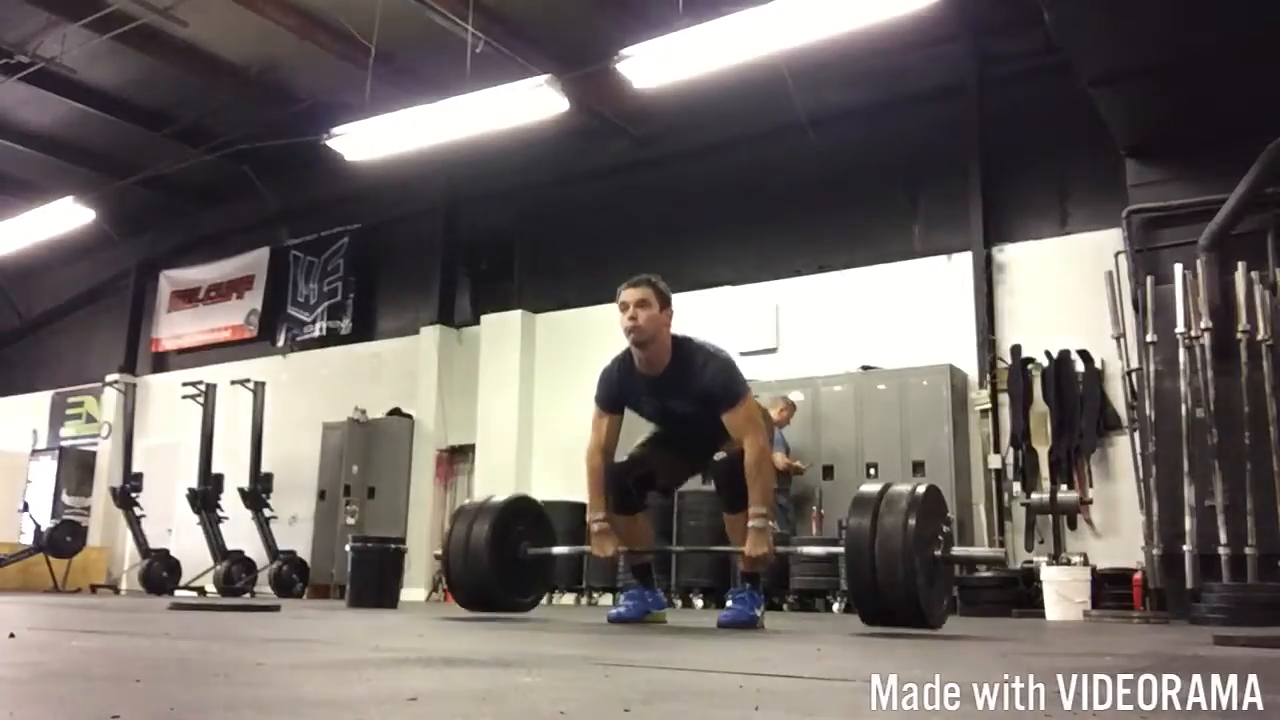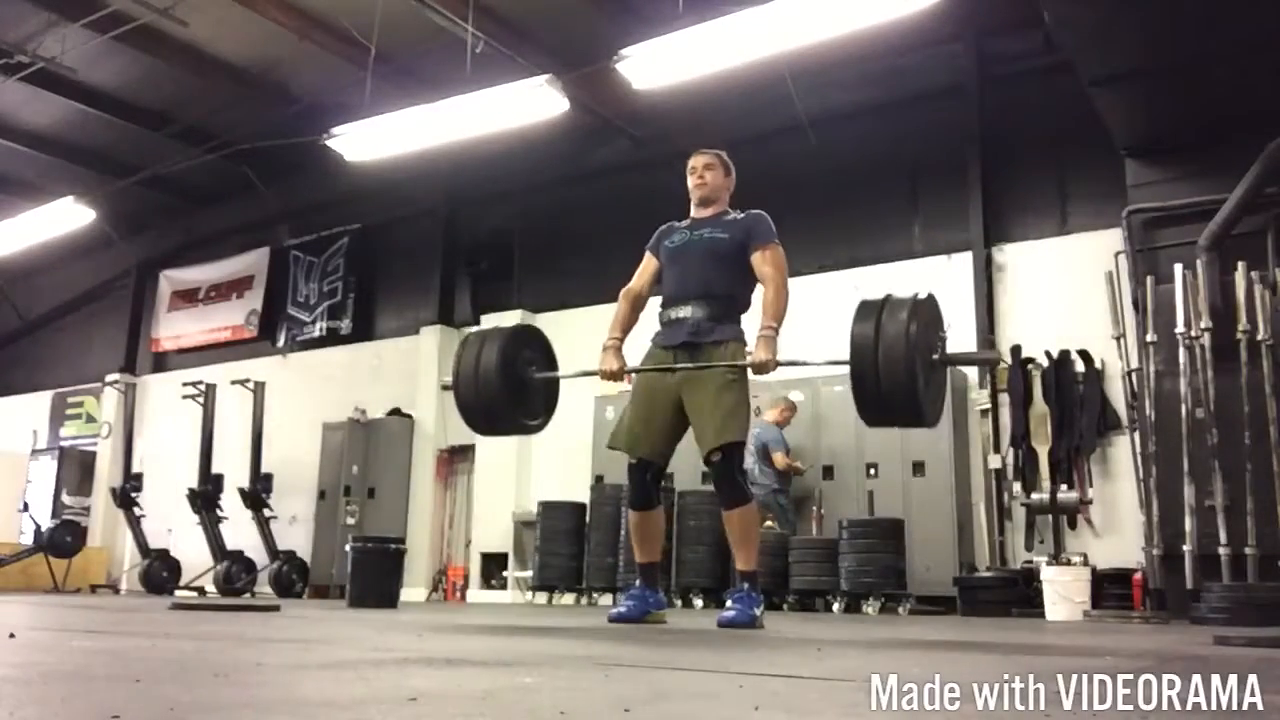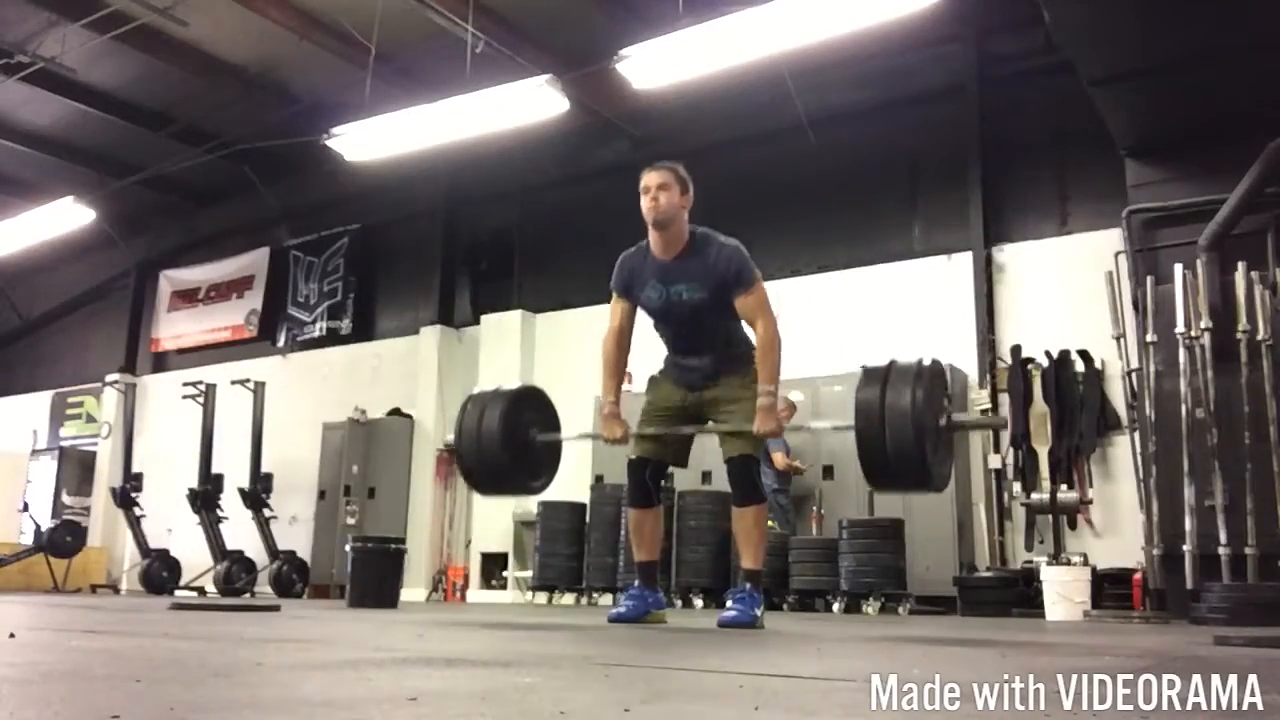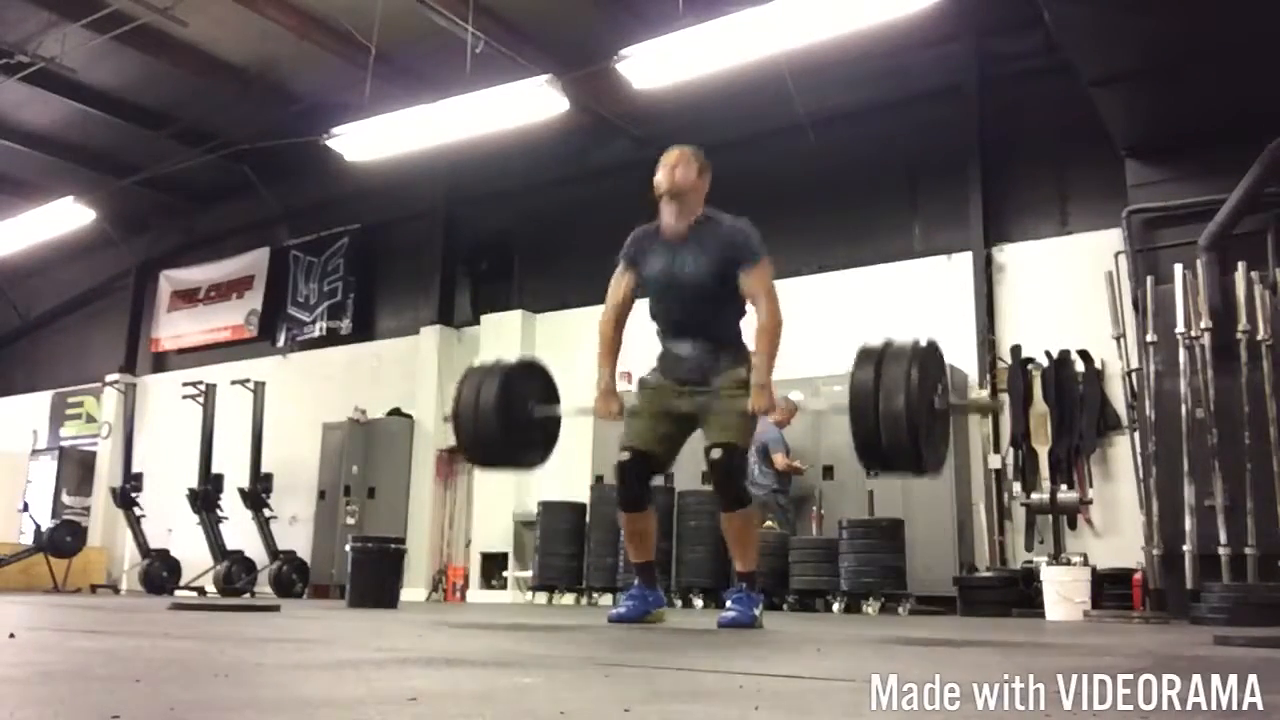
dt=1s
person 1, frame 1
left shoulder: (709, 365)
right shoulder: (616, 375)
left elbow: (755, 442)
right elbow: (599, 451)
left wrist: (759, 525)
right wrist: (599, 523)
left hip: (730, 435)
right hip: (678, 438)
left knee: (730, 469)
right knee: (621, 476)
left ankle: (748, 593)
right ankle: (646, 591)
person 1, frame 2
left shoulder: (750, 224)
right shoulder: (667, 234)
left elbow: (774, 280)
right elbow: (634, 291)
left wrist: (767, 338)
right wrist: (613, 344)
left hip: (718, 351)
right hip: (662, 353)
left knee: (725, 466)
right knee: (641, 471)
left ankle: (747, 593)
right ankle: (647, 589)
person 1, frame 3
left shoulder: (723, 256)
right shoulder: (631, 265)
left elbow: (764, 326)
right elbow: (616, 336)
left wrist: (766, 402)
right wrist: (610, 406)
left hip: (731, 373)
right hip: (676, 375)
left knee: (743, 467)
right knee: (641, 471)
left ankle: (749, 593)
right ankle: (647, 590)
person 1, frame 4
left shoulder: (730, 234)
right shoulder: (641, 242)
left elbow: (768, 308)
right elbow: (614, 313)
left wrist: (761, 382)
right wrist: (605, 384)
left hip: (725, 370)
right hip: (670, 373)
left knee: (724, 470)
right knee: (631, 470)
left ankle: (747, 594)
right ankle: (646, 589)
